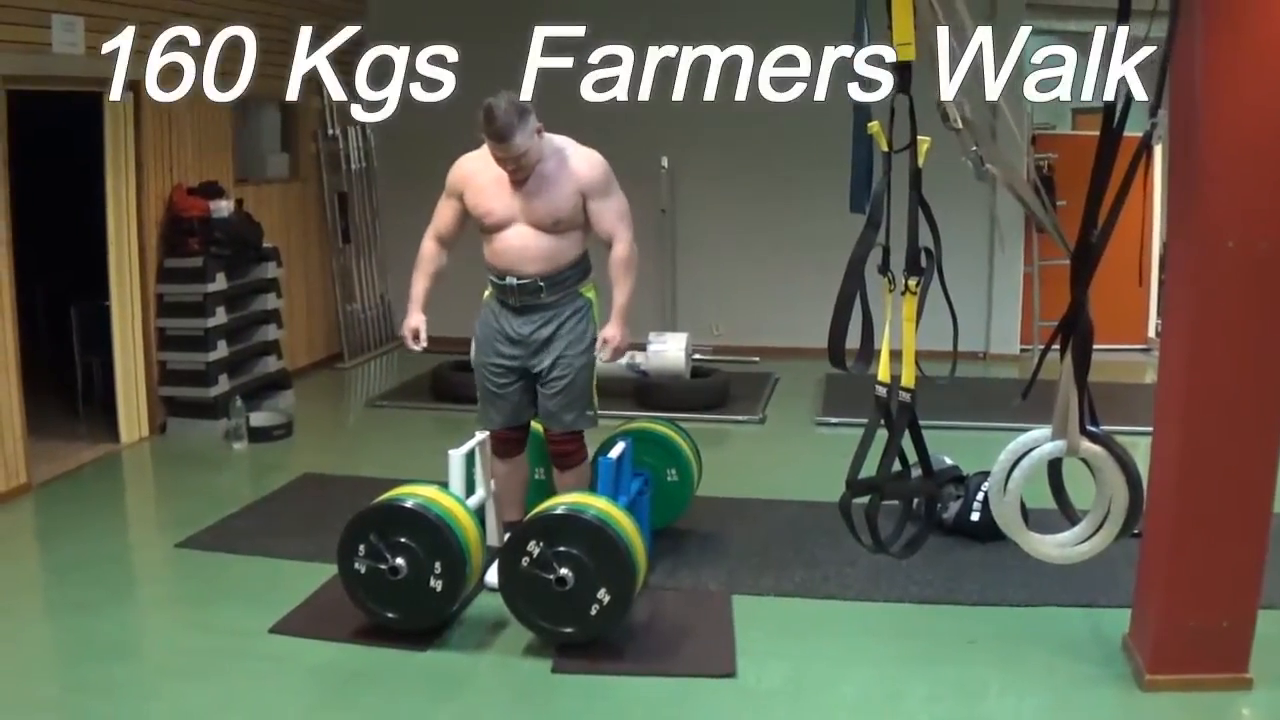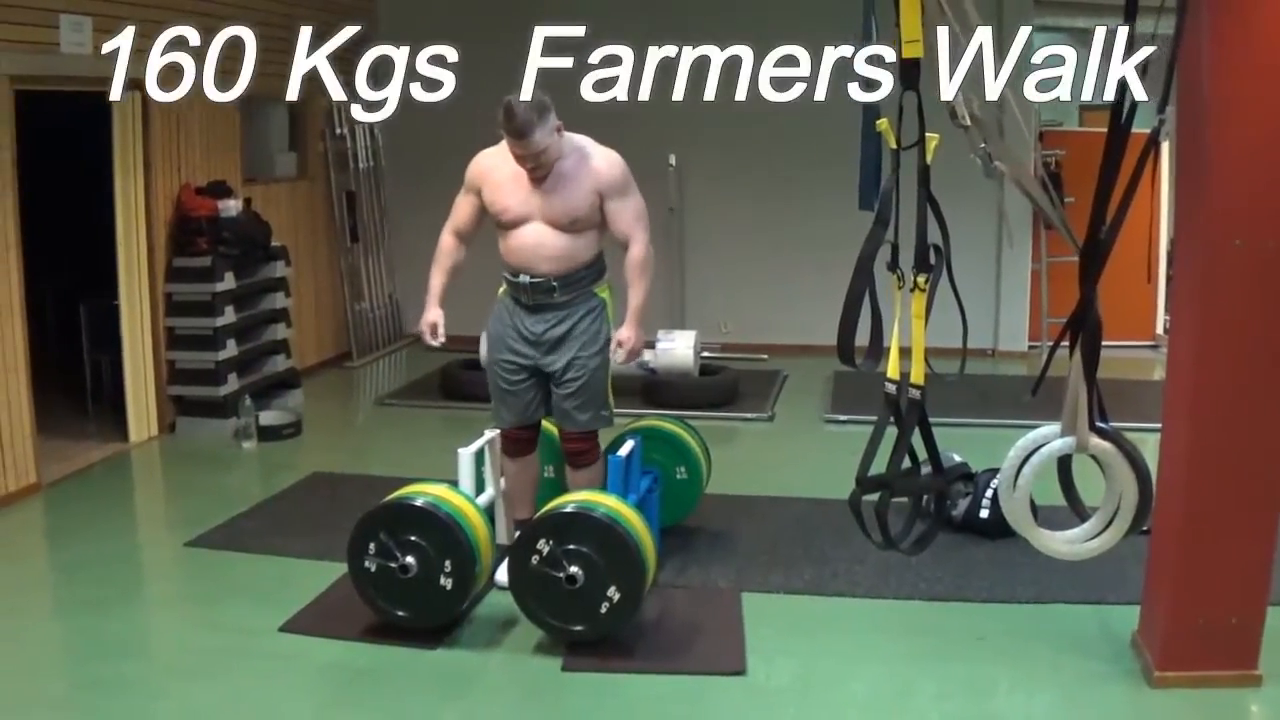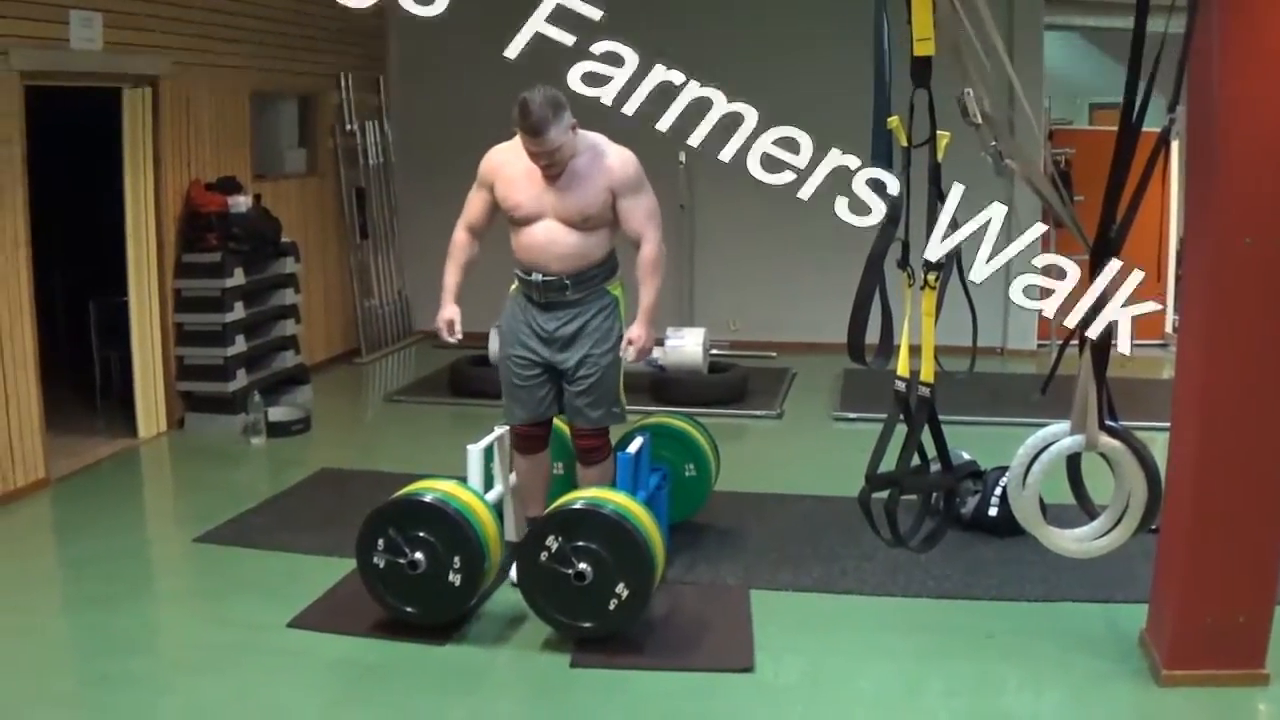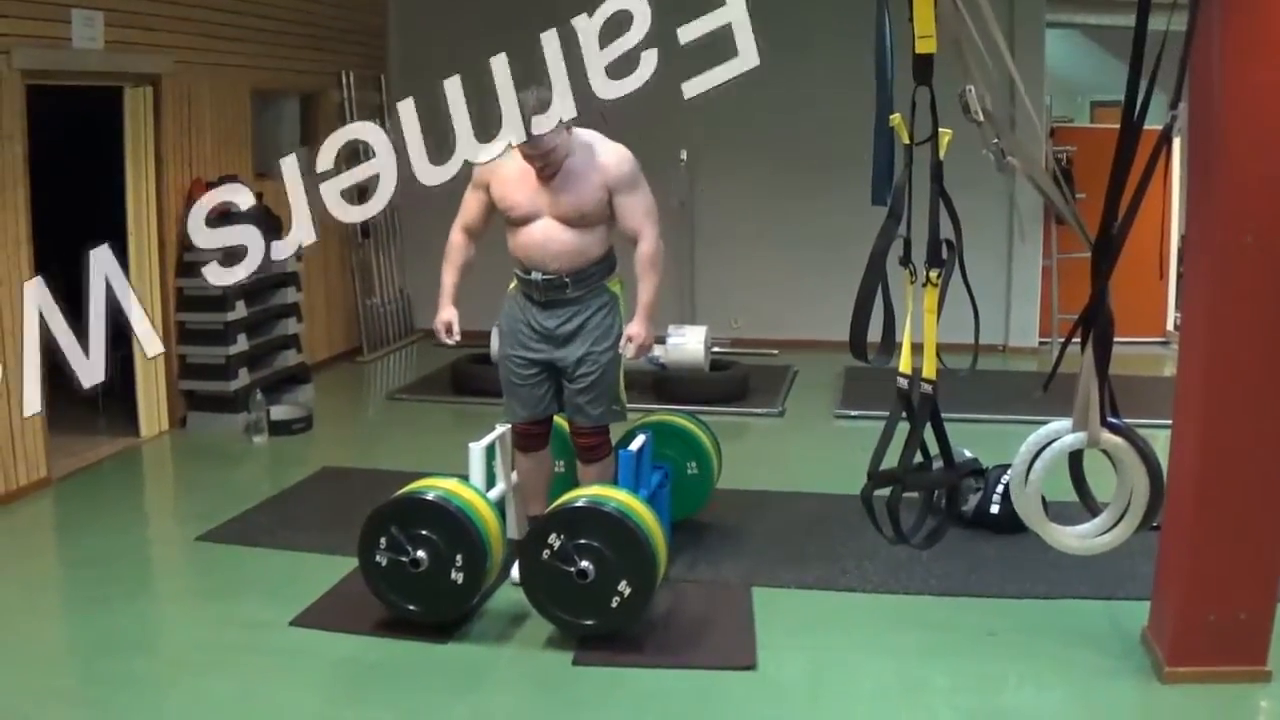
dt=0.2s
person 1, frame 1
left shoulder: (584, 167)
right shoulder: (467, 172)
left elbow: (621, 242)
right elbow: (436, 240)
left wrist: (618, 316)
right wrist: (416, 306)
left hip: (565, 309)
right hip: (500, 311)
left knee: (564, 434)
right knee: (505, 433)
right ankle: (513, 541)
person 1, frame 2
left shoulder: (603, 167)
right shoulder: (485, 167)
left elbow: (637, 243)
right elbow: (455, 235)
left wrist: (633, 319)
right wrist: (434, 300)
left hip: (578, 309)
right hip: (513, 309)
left knee: (578, 434)
right knee: (516, 431)
person 1, frame 3
left shoulder: (616, 165)
right shoulder: (498, 163)
left elbow: (650, 243)
right elbow: (468, 230)
left wrist: (644, 318)
right wrist: (449, 297)
left hip: (590, 306)
right hip: (525, 305)
left knee: (590, 432)
right knee: (526, 429)
person 1, frame 4
left shoulder: (611, 162)
right shoulder: (493, 164)
left elbow: (647, 238)
right elbow: (464, 232)
left wrist: (643, 314)
right wrist: (447, 299)
left hip: (589, 304)
right hip: (524, 304)
left knee: (590, 429)
right knee: (527, 427)
